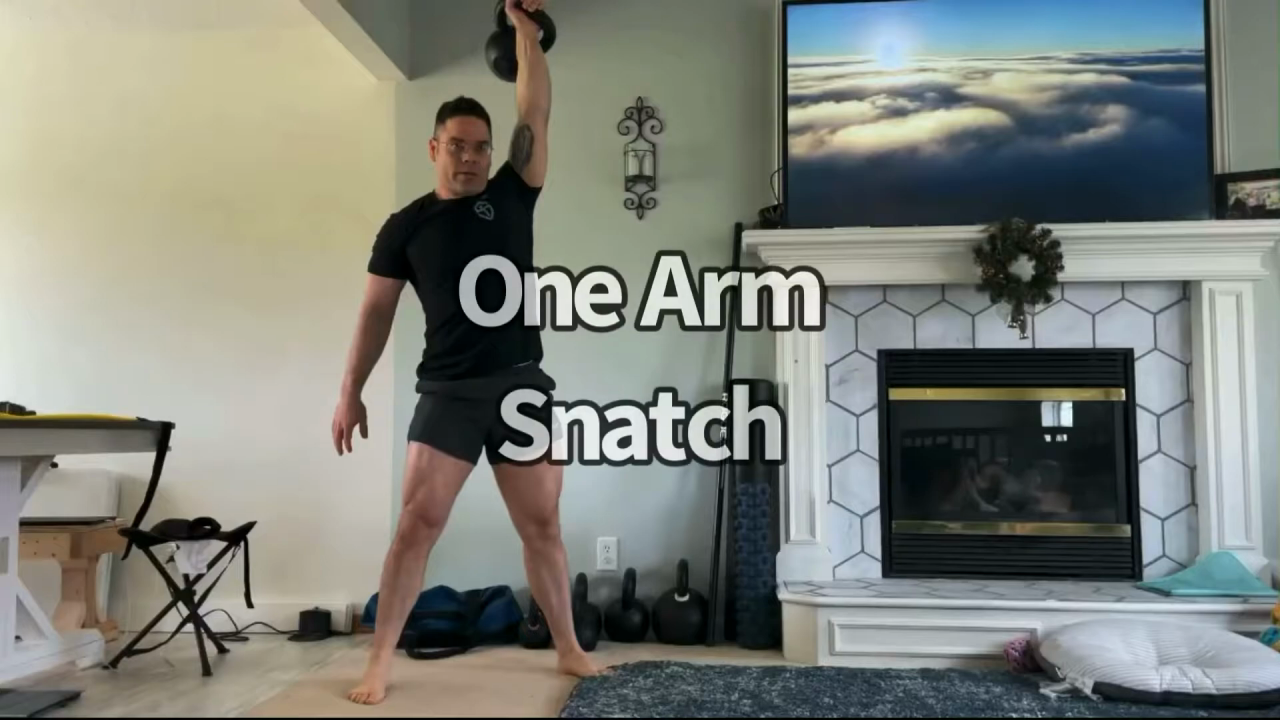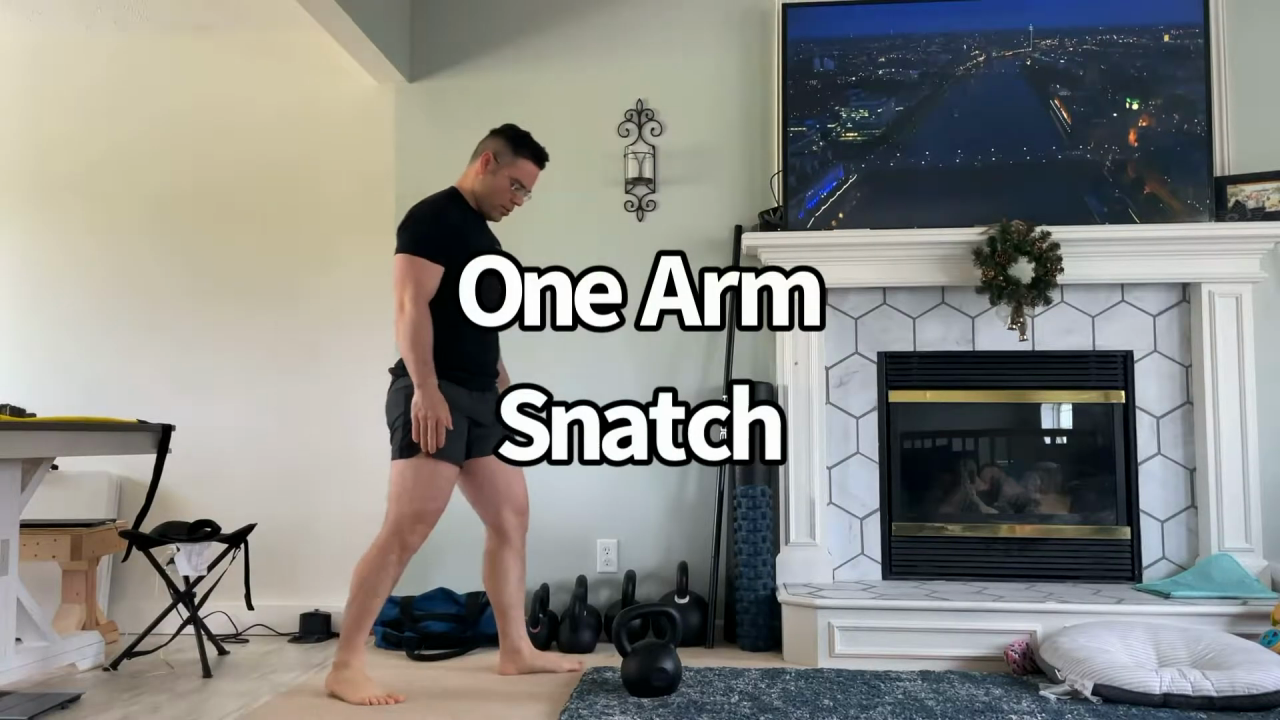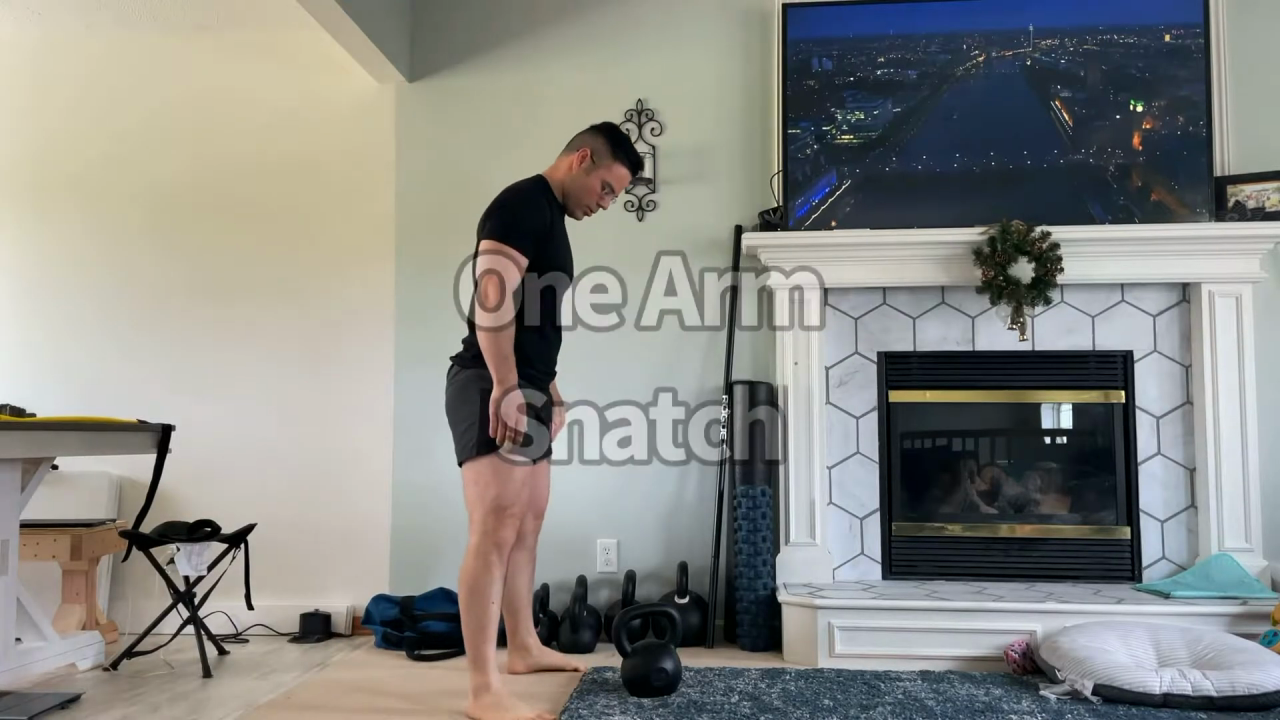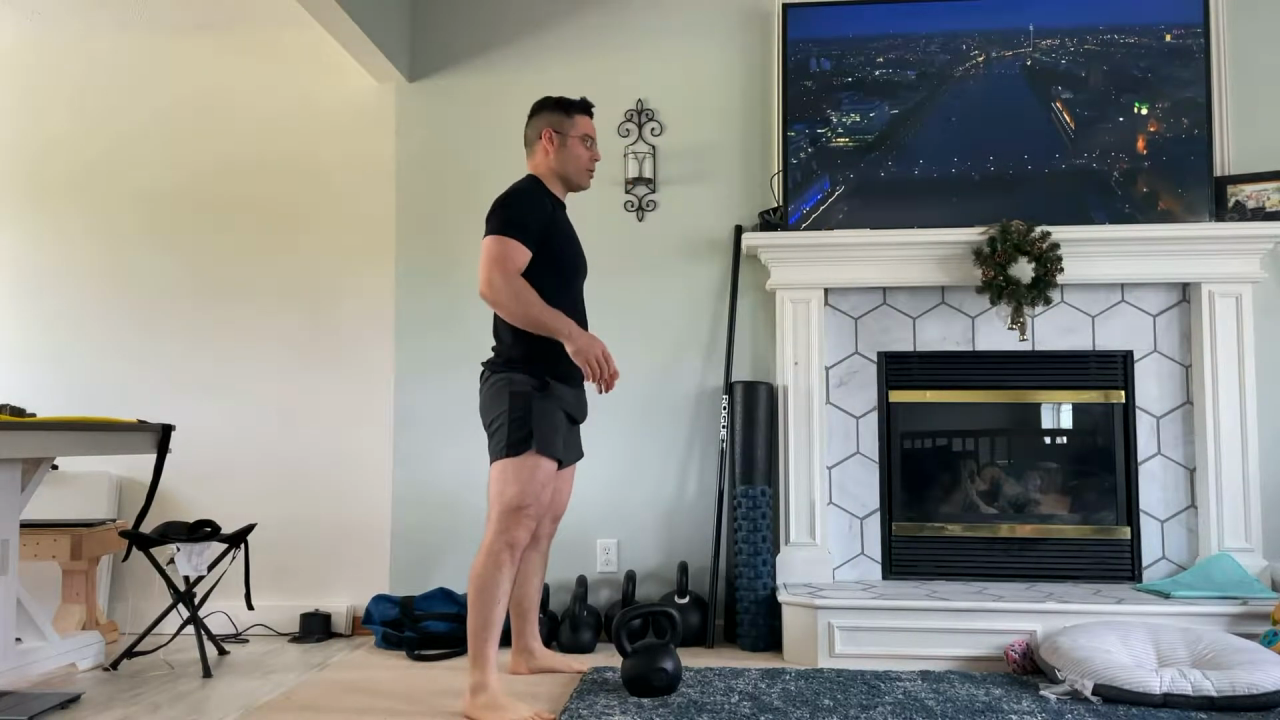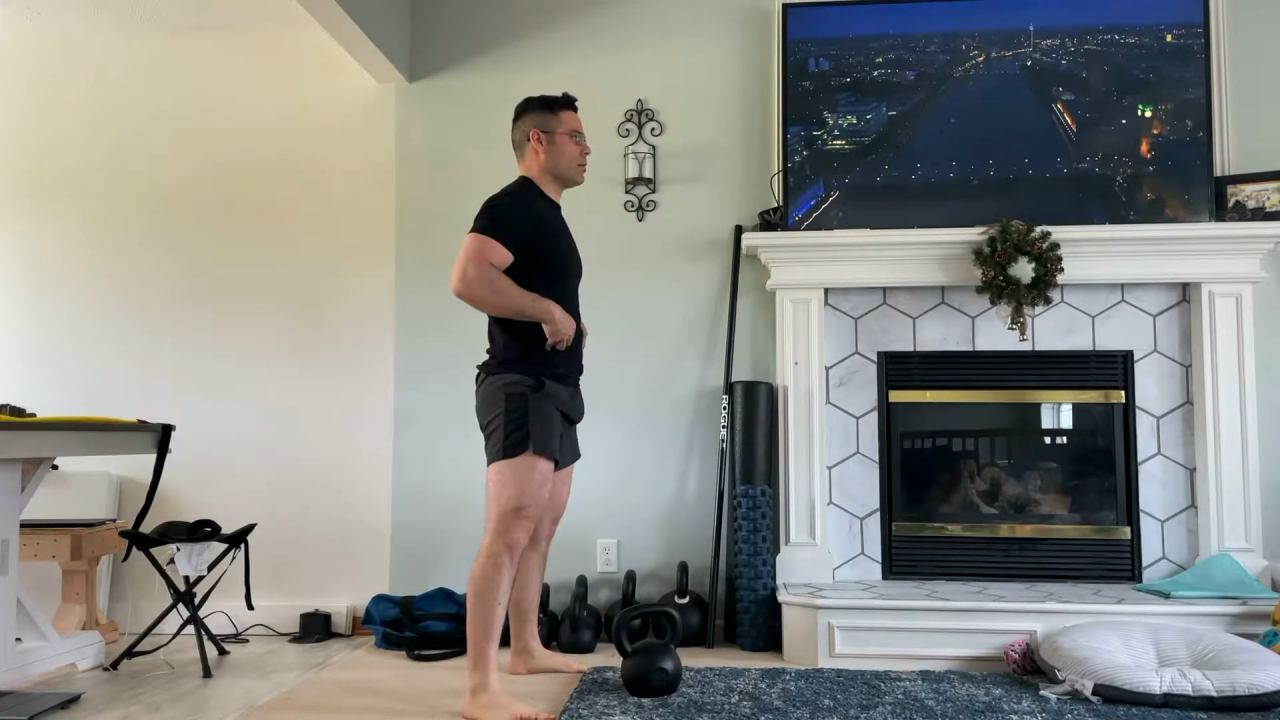
dt=1s
person 1, frame 1
left shoulder: (511, 196)
right shoulder: (407, 225)
left elbow: (536, 114)
right elbow: (376, 310)
right wrist: (350, 392)
left hip: (520, 386)
right hip: (447, 393)
left knee: (542, 526)
right knee: (417, 525)
left ankle: (569, 649)
right ankle: (379, 662)
person 1, frame 2
left shoulder: (484, 235)
right shoulder: (432, 219)
right elbow: (411, 307)
left wrist: (505, 388)
right wrist: (425, 390)
left hip: (482, 398)
right hip: (436, 397)
left knee: (511, 522)
right knee: (406, 531)
left ankle: (516, 649)
right ankle: (347, 665)
person 1, frame 3
left shoulder: (551, 218)
right shoulder: (520, 205)
right elbow: (492, 298)
left wrist: (547, 389)
right wrist: (504, 387)
left hip: (525, 393)
right hip: (491, 389)
left knee: (527, 526)
right knee: (495, 533)
left ankle: (524, 647)
person 1, frame 4
left shoulder: (553, 211)
right shoulder: (522, 201)
right elbow: (495, 282)
left wrist: (584, 347)
right wrist: (573, 334)
left hip: (556, 390)
right hip: (524, 388)
left knee: (542, 529)
right knee: (510, 532)
left ankle: (527, 648)
person 1, frame 5
left shoulder: (548, 213)
right shoulder: (513, 203)
right elbow: (468, 278)
left wrist: (569, 322)
right wrist: (548, 310)
left hip: (555, 390)
right hip: (520, 388)
left knee: (541, 528)
right knee: (510, 532)
left ankle: (527, 649)
